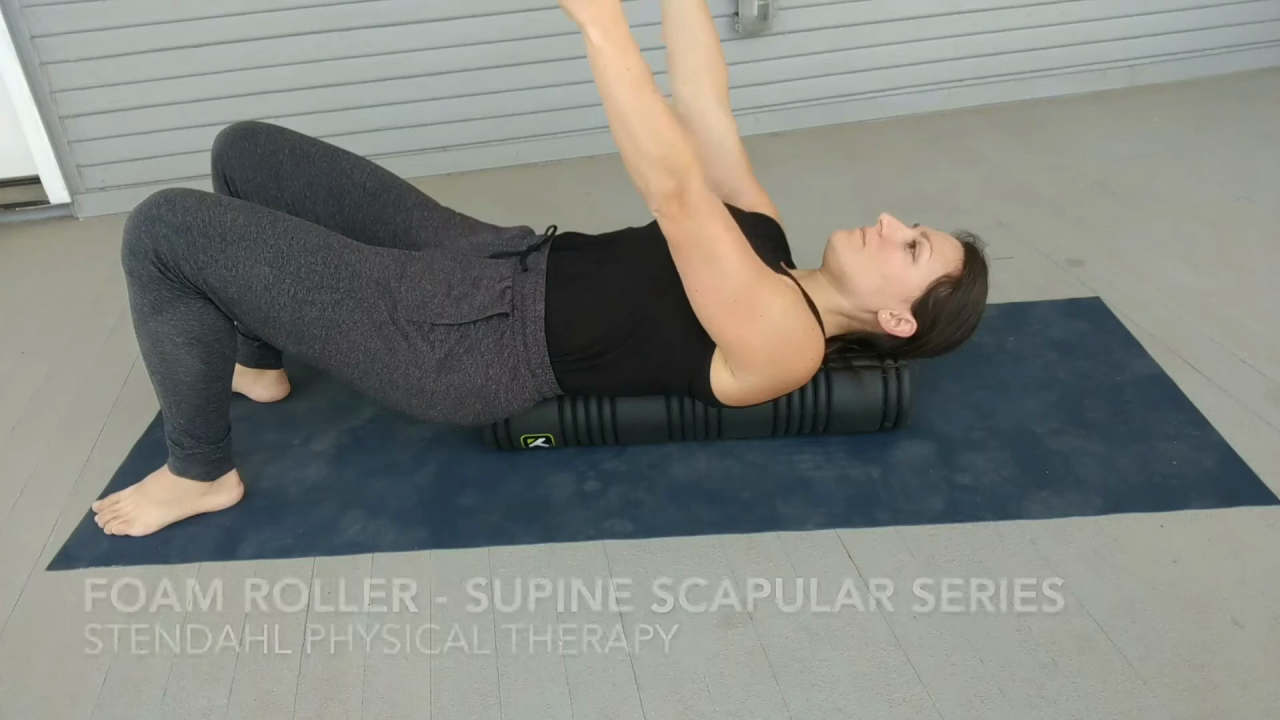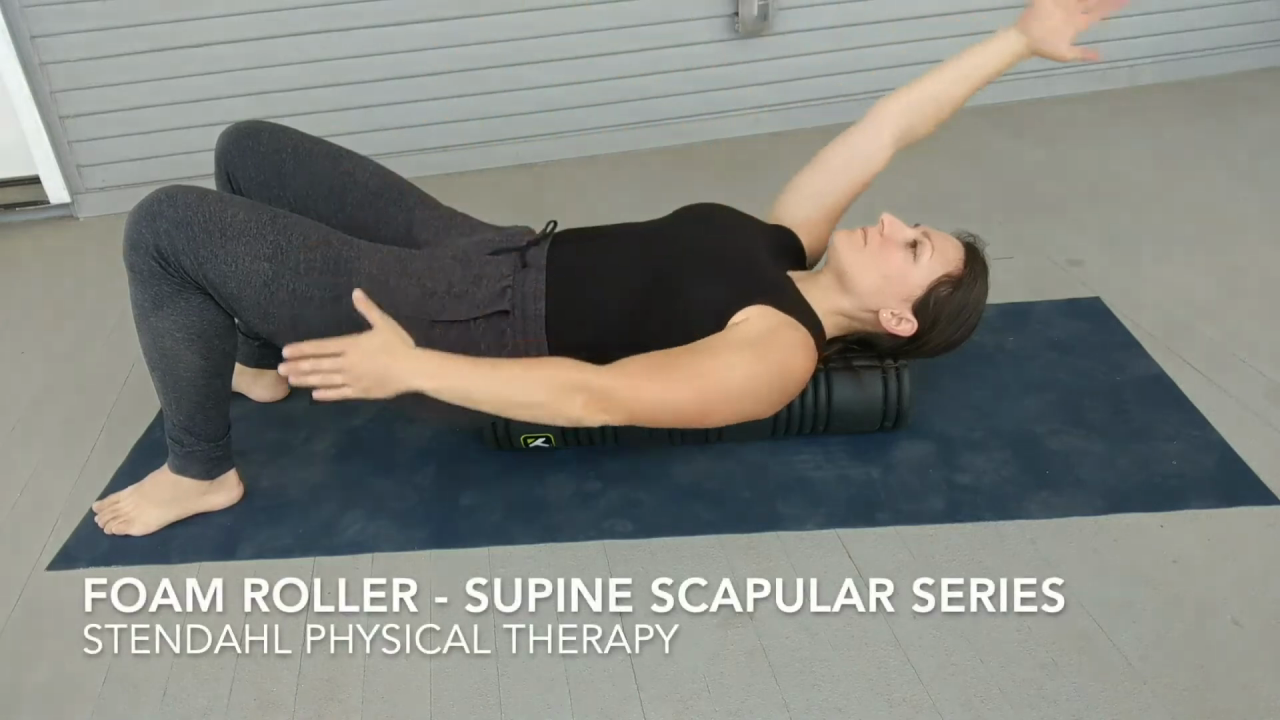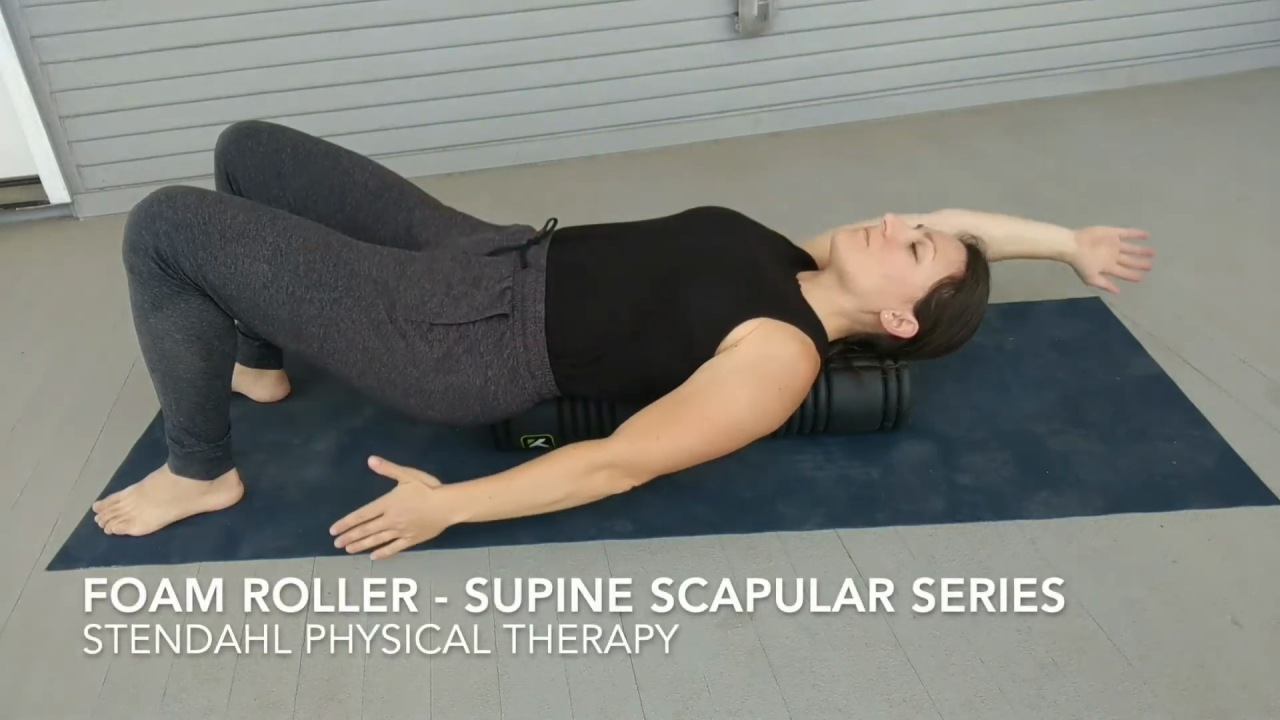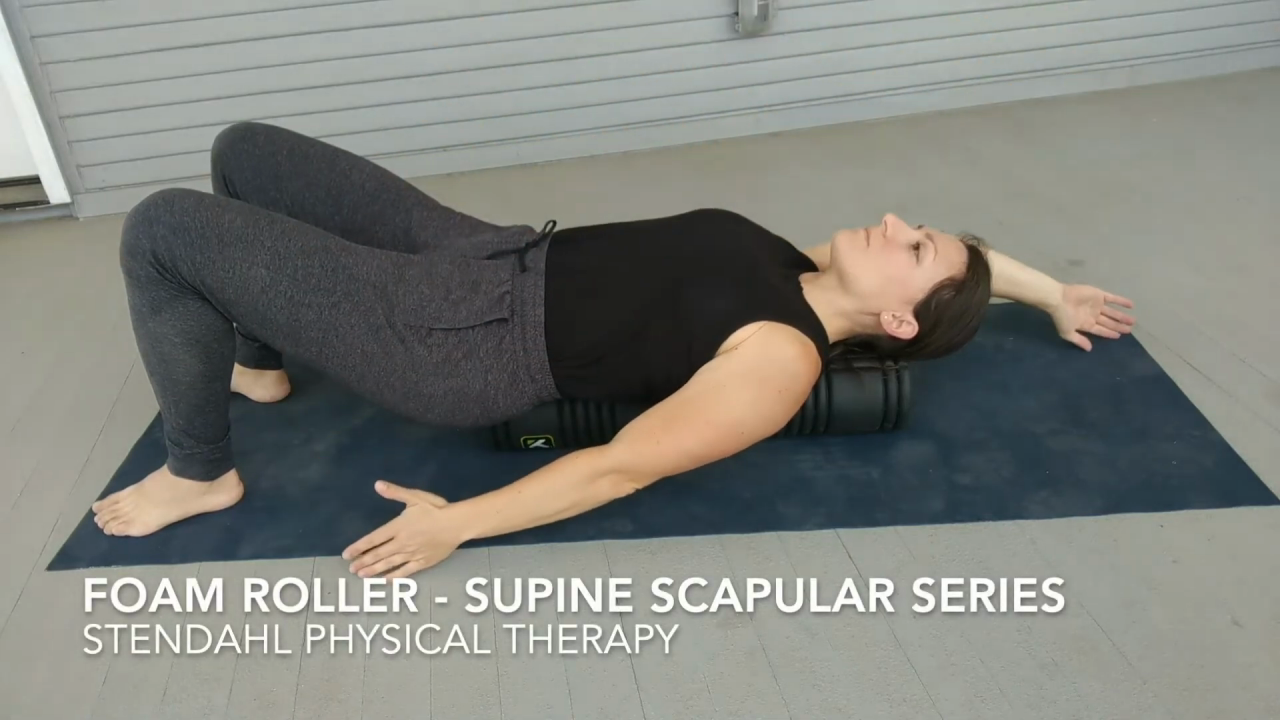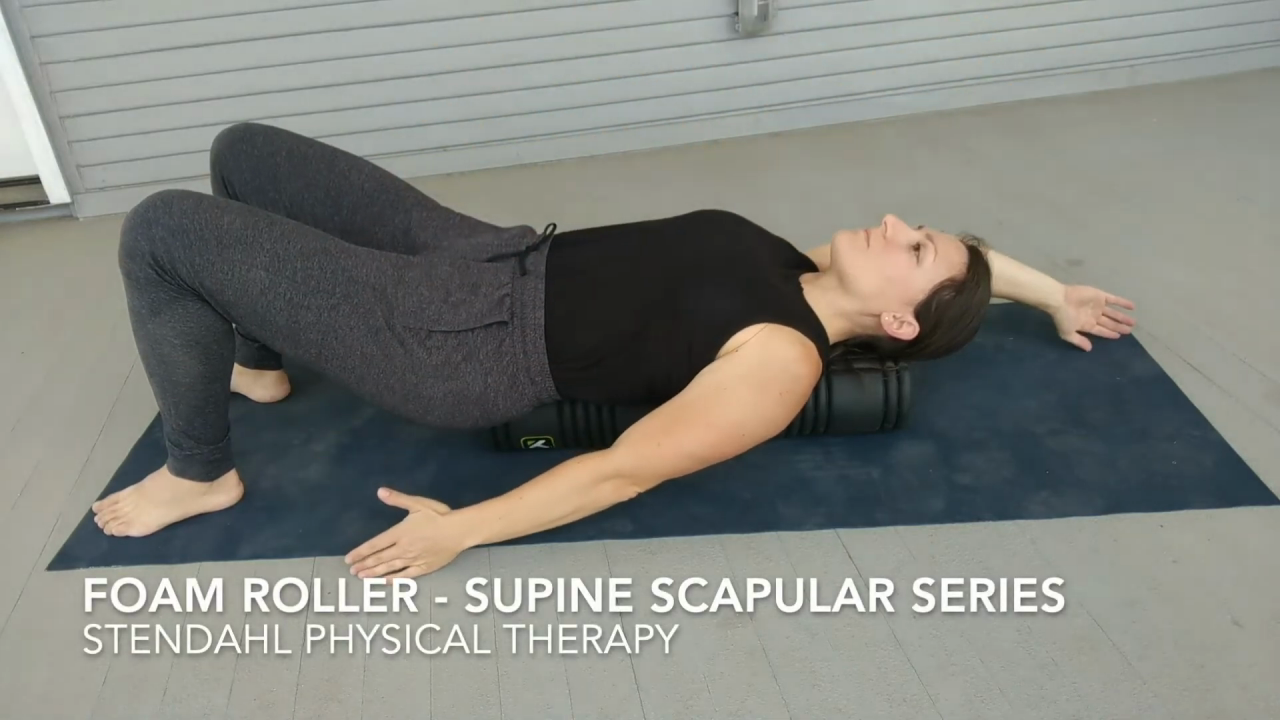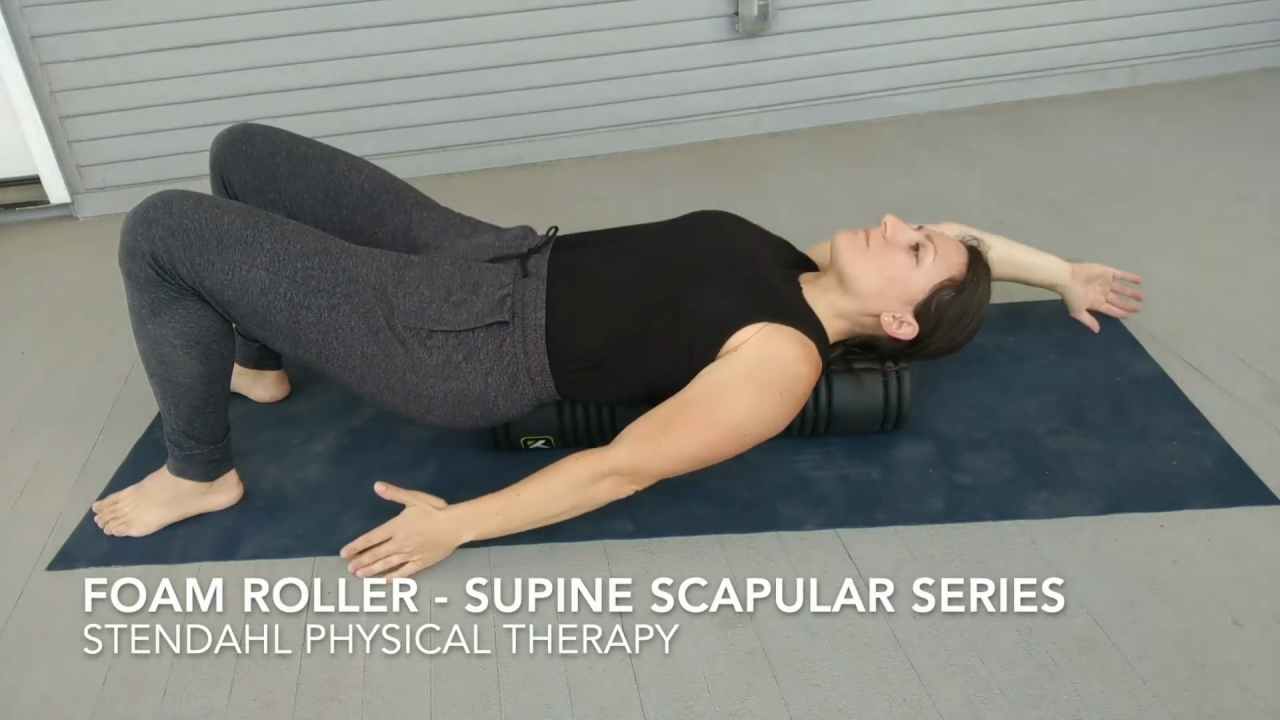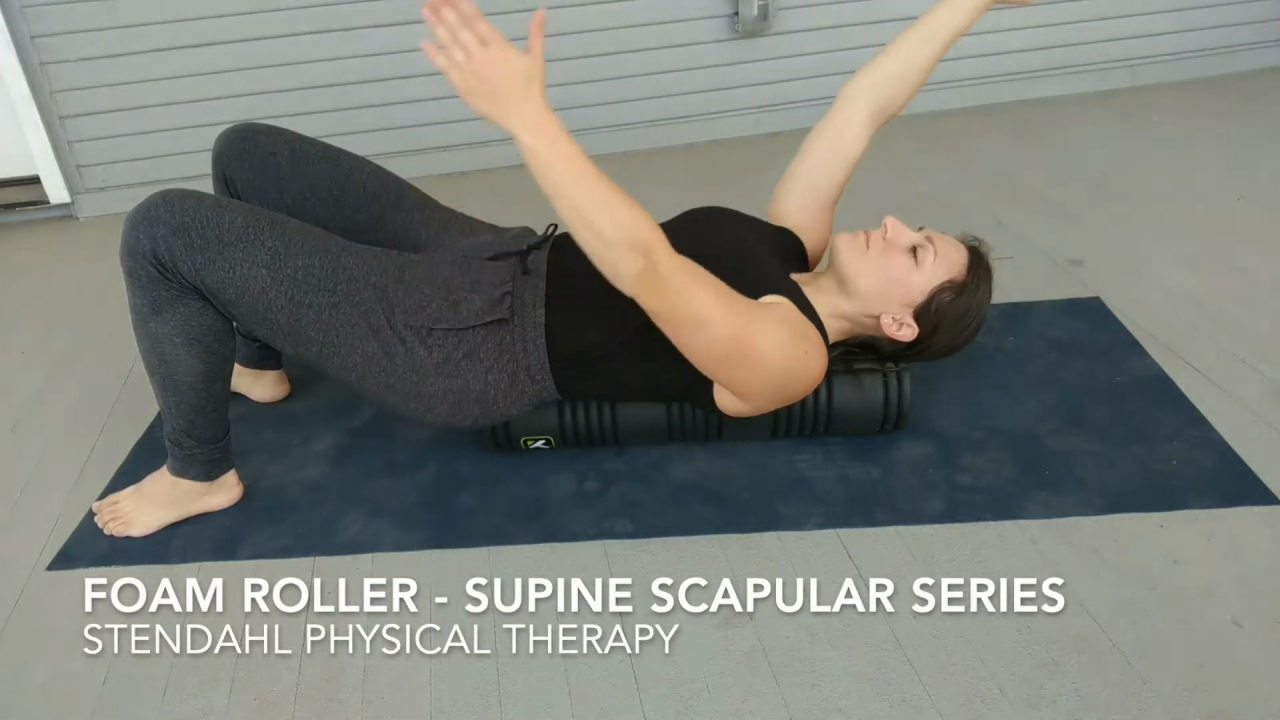
dt=0.5s
person 1, frame 1
left shoulder: (784, 340)
right shoulder: (765, 237)
left elbow: (674, 190)
right elbow: (708, 116)
left hip: (467, 345)
right hip: (494, 261)
left knee: (164, 229)
right knee: (244, 149)
left ankle: (199, 475)
right ankle: (254, 360)
person 1, frame 2
left shoulder: (780, 354)
right shoulder: (800, 249)
left elbow: (598, 395)
right elbow: (881, 133)
left wrist: (415, 369)
left hip: (474, 325)
right hip: (497, 259)
left knee: (164, 226)
right knee: (249, 150)
left ankle: (201, 472)
right ankle: (260, 360)
person 1, frame 3
left shoulder: (779, 360)
right shoulder: (806, 268)
left elbow: (617, 464)
right elbow: (945, 216)
left wrist: (445, 504)
left hip: (470, 346)
right hip: (497, 257)
left knee: (165, 226)
right knee: (248, 149)
left ankle: (200, 473)
right ankle: (253, 357)
person 1, frame 4
left shoulder: (780, 360)
right shoulder: (808, 273)
left elbow: (625, 467)
right elbow: (949, 239)
left wrist: (455, 522)
left hip: (468, 345)
right hip: (496, 259)
left knee: (161, 228)
right knee: (245, 151)
left ankle: (199, 472)
right ankle: (254, 361)
person 1, frame 5
left shoulder: (781, 363)
right shoulder: (812, 273)
left elbow: (622, 471)
right elbow: (961, 245)
left wrist: (457, 530)
left hip: (469, 350)
right hip: (498, 259)
left knee: (161, 230)
right knee: (244, 152)
left ankle: (199, 476)
right ankle: (255, 360)
person 1, frame 6
left shoulder: (782, 364)
right shoulder: (813, 270)
left elbow: (619, 469)
right elbow: (943, 225)
left wrist: (450, 525)
left hip: (470, 349)
right hip: (499, 262)
left knee: (161, 229)
right knee: (242, 151)
left ankle: (198, 476)
right ankle: (251, 361)
person 1, frame 7
left shoulder: (785, 353)
right shoulder: (793, 250)
left elbow: (644, 266)
right elbow: (854, 116)
left wrist: (525, 114)
left hip: (469, 350)
right hip: (480, 267)
left knee: (160, 230)
right knee: (244, 152)
left ankle: (198, 474)
right ankle: (252, 362)
